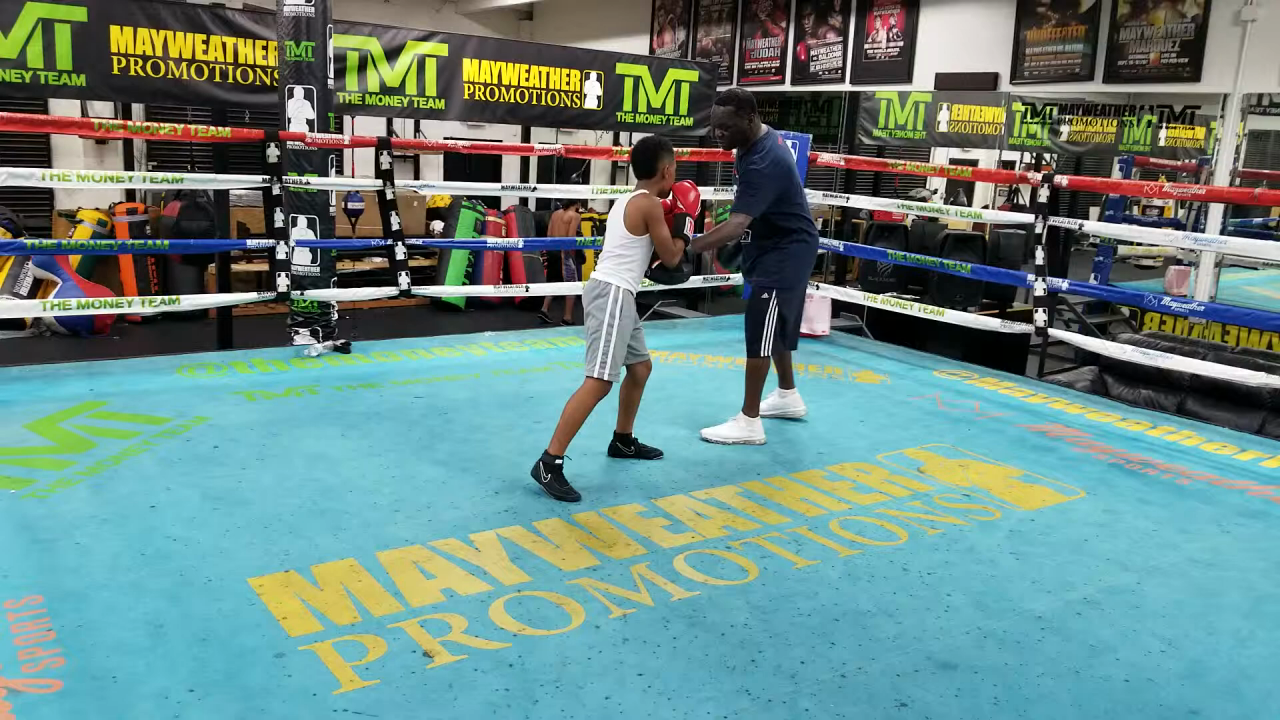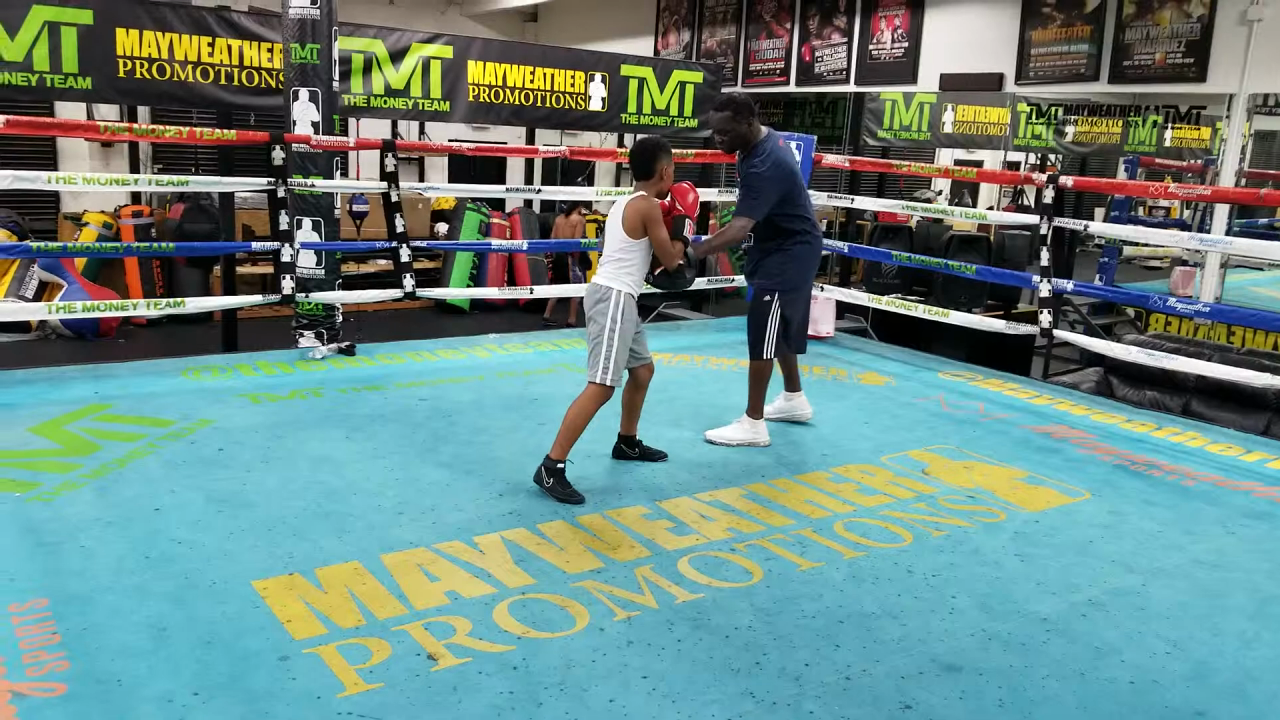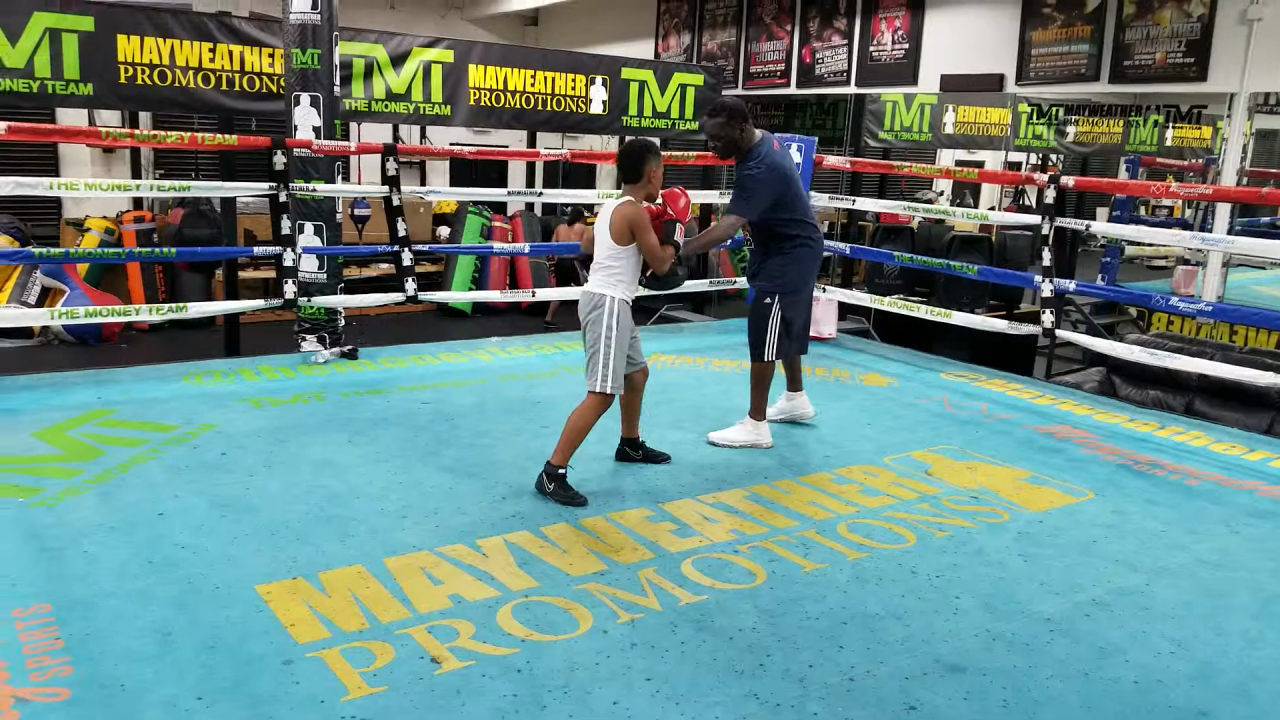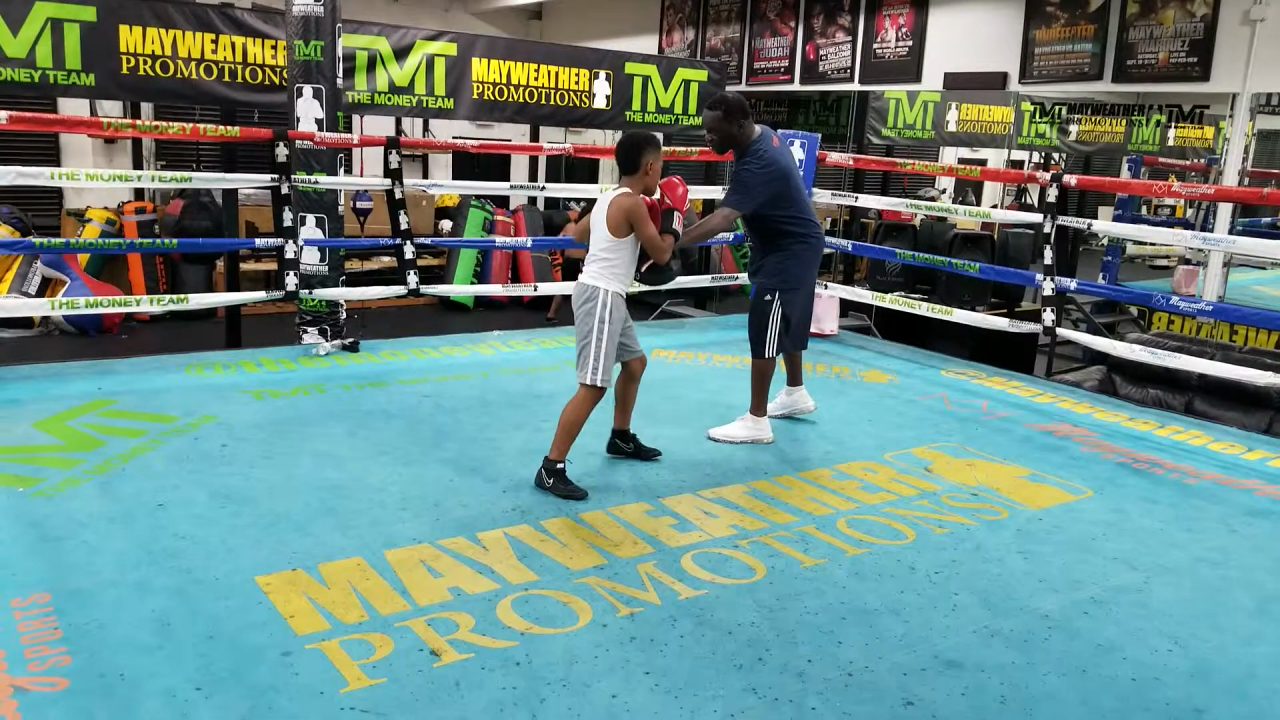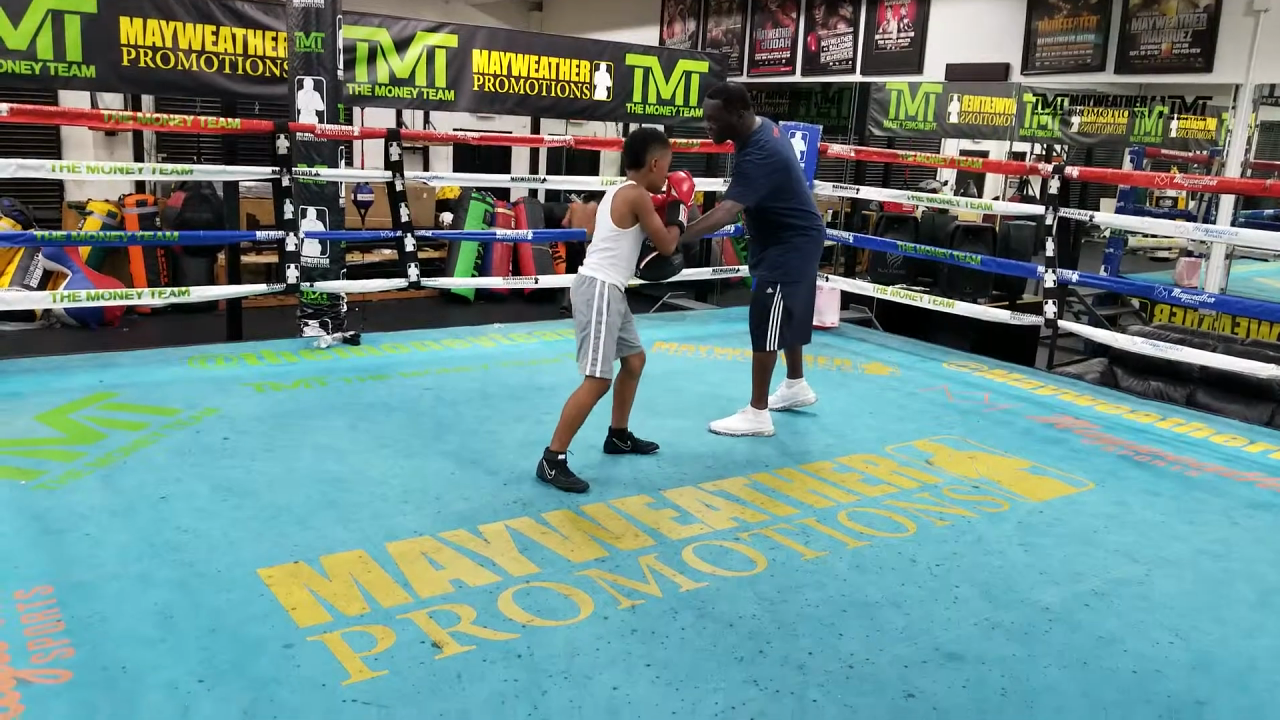
dt=0.2s
person 1, frame 1
left shoulder: (626, 201)
right shoulder: (650, 204)
right elbow: (671, 257)
right wrist: (685, 219)
left hip: (615, 294)
right hip: (612, 295)
left knee: (640, 367)
right knee: (598, 382)
left ankle: (623, 441)
right ankle: (549, 463)
person 1, frame 2
left shoulder: (625, 203)
right shoulder: (648, 206)
right elbow: (669, 260)
right wrist: (684, 220)
left hip: (616, 297)
right hip: (613, 298)
left knee: (643, 369)
right knee: (601, 386)
left ankle: (627, 443)
right ankle: (551, 467)
person 1, frame 3
left shoulder: (613, 206)
right shoulder: (635, 212)
left elbow: (587, 243)
right elbow: (661, 265)
right wrist: (675, 224)
left hip: (609, 302)
right hip: (608, 304)
left knee: (637, 374)
right knee: (602, 394)
left ankle: (631, 445)
right ankle: (552, 474)
person 1, frame 4
left shoulder: (609, 198)
right shoulder: (632, 203)
left elbow: (577, 235)
right elbow: (660, 254)
right wrist: (673, 213)
left hip: (607, 296)
right hip: (601, 296)
left knee: (635, 363)
right knee: (593, 386)
left ankle: (621, 438)
right ankle: (550, 469)
person 1, frame 5
left shoulder: (617, 193)
right shoulder: (637, 195)
left elbow: (591, 229)
right elbow: (666, 245)
right wrist: (679, 207)
left hip: (608, 290)
right hip: (598, 289)
left knee: (634, 359)
right knee: (597, 379)
left ankle: (618, 436)
right ankle: (552, 459)
person 2, frame 1
left shoulder: (764, 161)
right shoulder: (758, 141)
left elbow: (736, 224)
left wrist: (688, 247)
right wrist: (735, 245)
left hip: (786, 249)
right hip: (774, 245)
left knee: (760, 330)
right knee: (774, 325)
left ankle: (749, 422)
right ankle: (787, 396)
person 2, frame 2
left shoulder: (765, 164)
right shoulder: (764, 141)
left elbow: (739, 227)
left wrist: (692, 252)
left hip: (789, 252)
right hip: (782, 247)
left knee: (762, 332)
right knee: (781, 327)
left ankle: (753, 424)
right ankle: (794, 399)
person 2, frame 3
left shoulder: (760, 168)
right shoulder: (763, 141)
left elbow: (728, 226)
left wrist: (681, 251)
left hip: (790, 253)
right hip: (788, 248)
left knee: (763, 334)
right knee: (784, 327)
left ankle: (755, 425)
right ankle: (795, 399)
person 2, frame 4
left shoulder: (759, 164)
right shoulder: (763, 135)
left elbow: (721, 219)
left wrist: (672, 243)
left hip: (790, 250)
right hip: (791, 244)
left knee: (764, 330)
right knee: (786, 322)
left ankle: (756, 421)
right ankle: (796, 394)
person 2, frame 5
left shoulder: (759, 155)
right shoulder: (763, 127)
left elbow: (725, 212)
left wrist: (676, 237)
left hip: (791, 243)
right hip: (790, 238)
left knee: (765, 323)
right knee: (786, 315)
left ankle: (757, 414)
right ankle: (796, 386)
